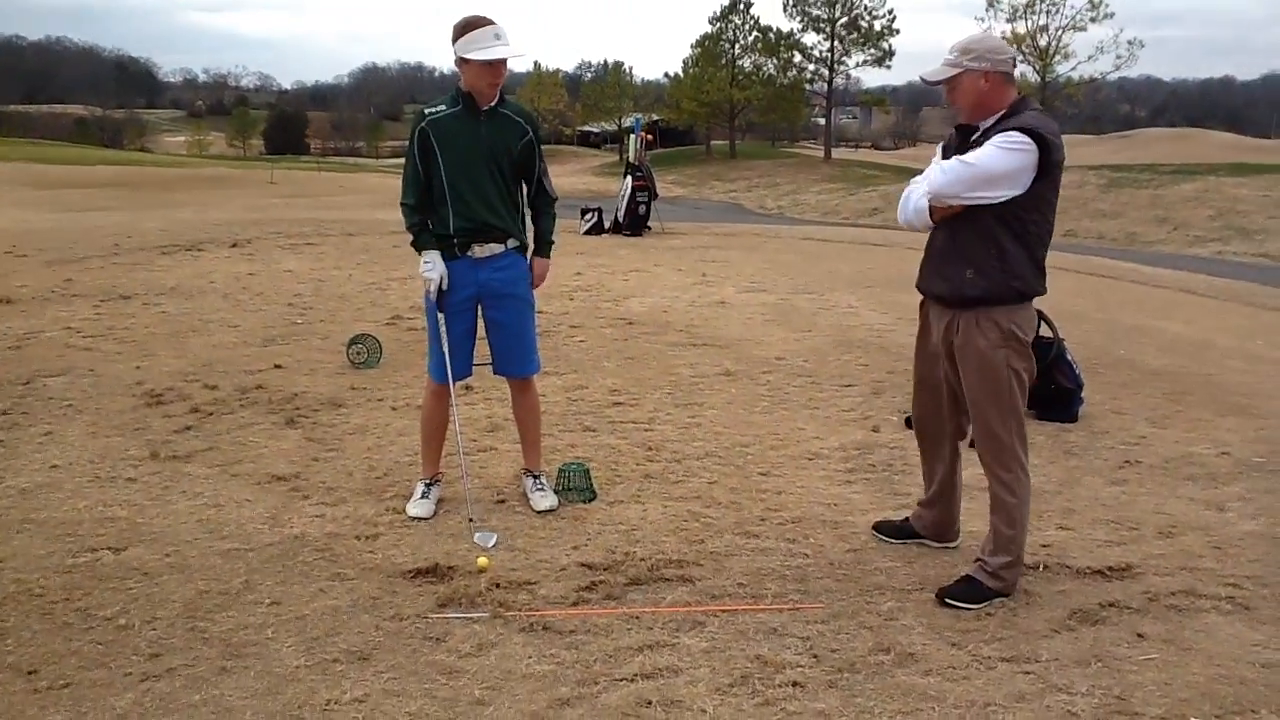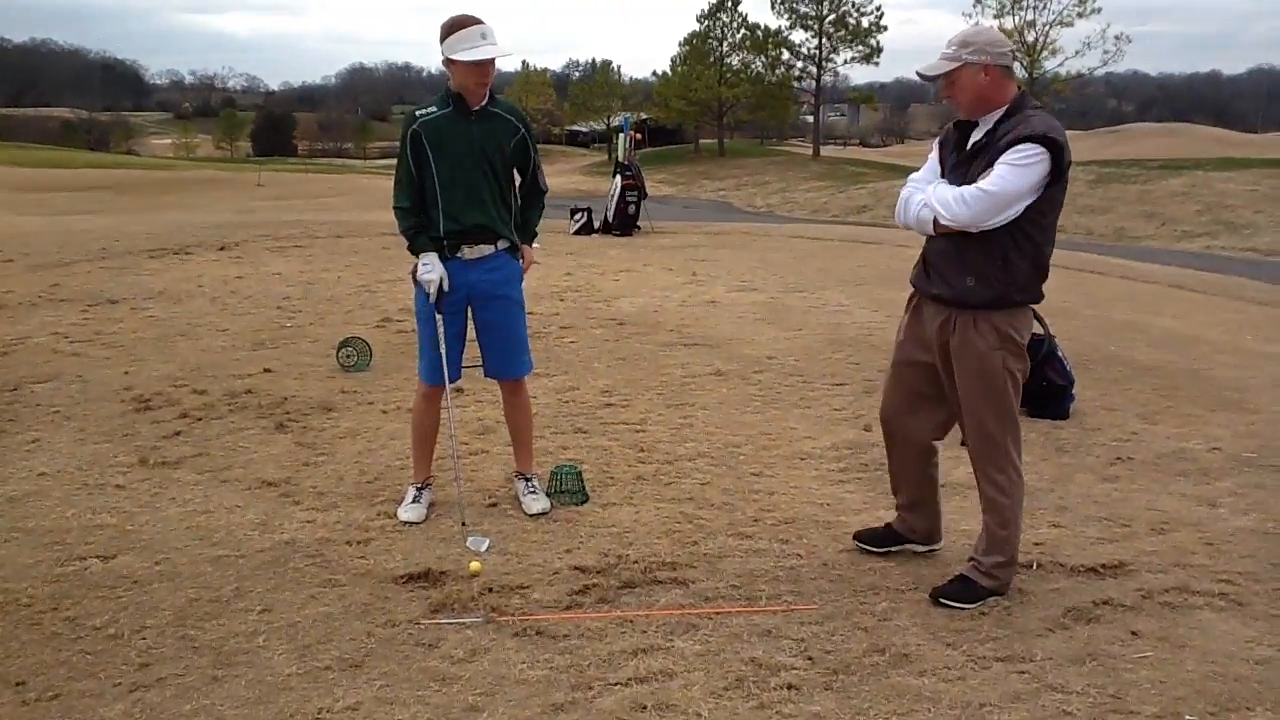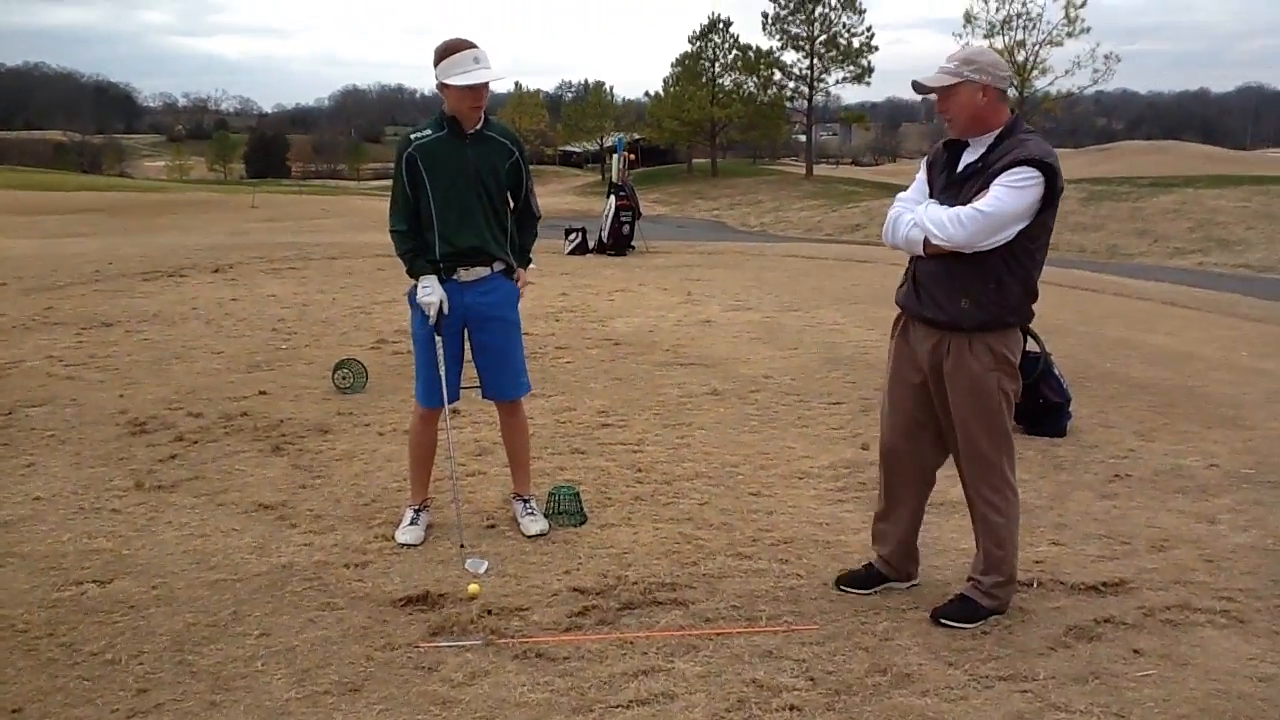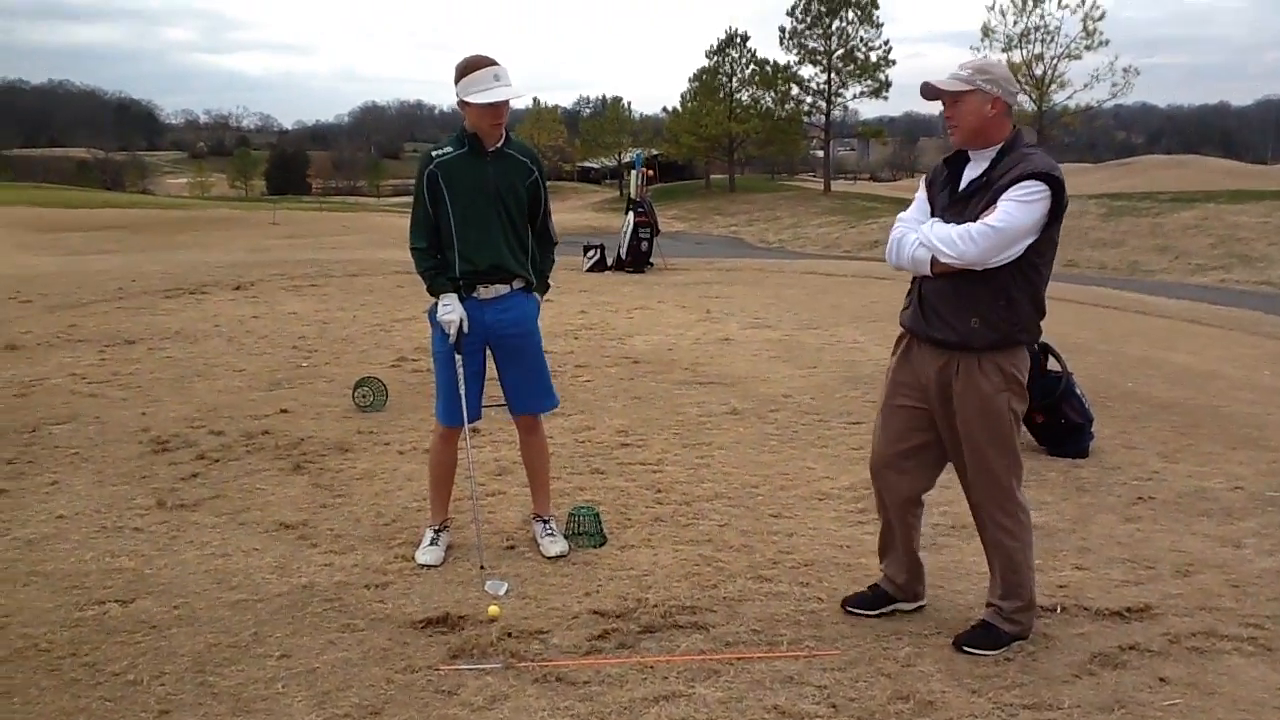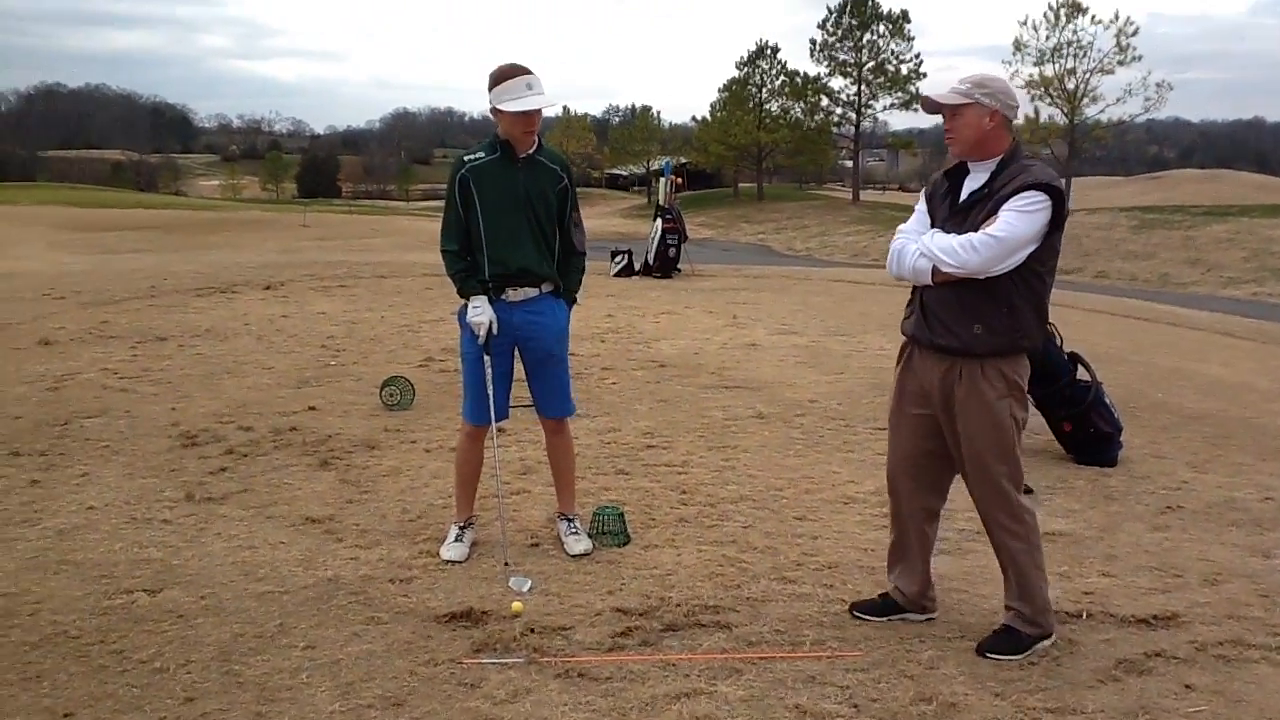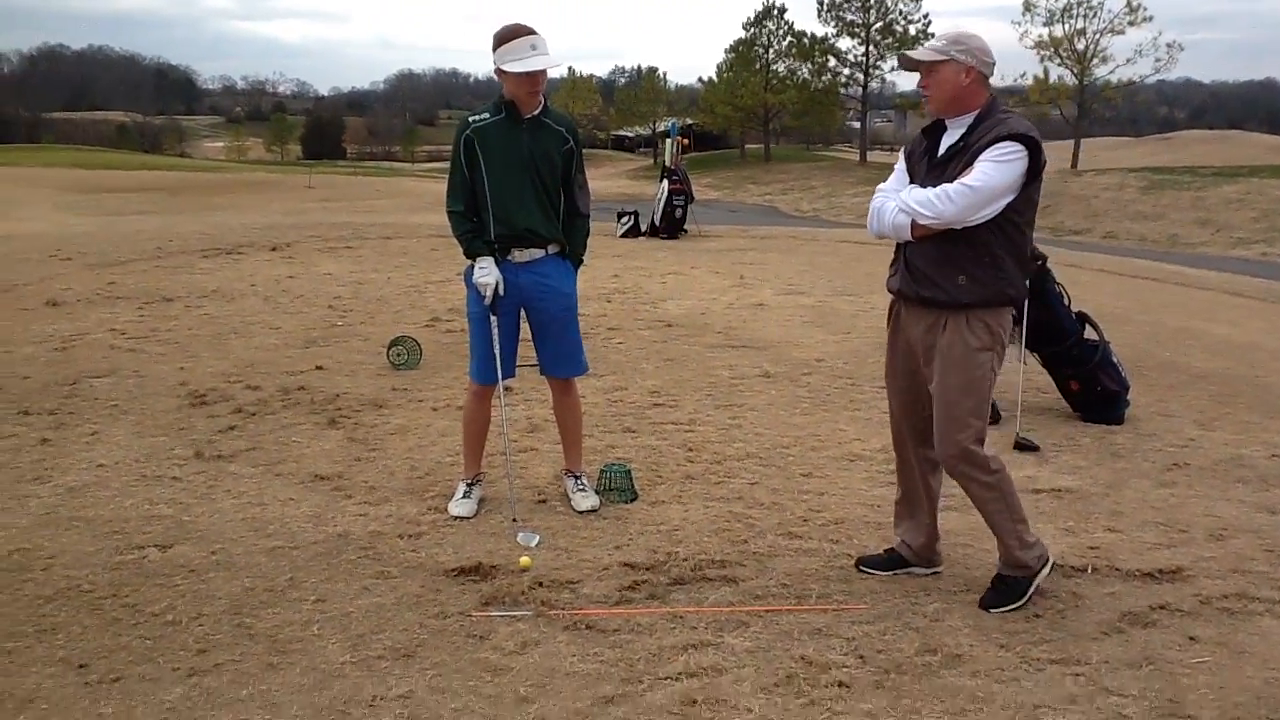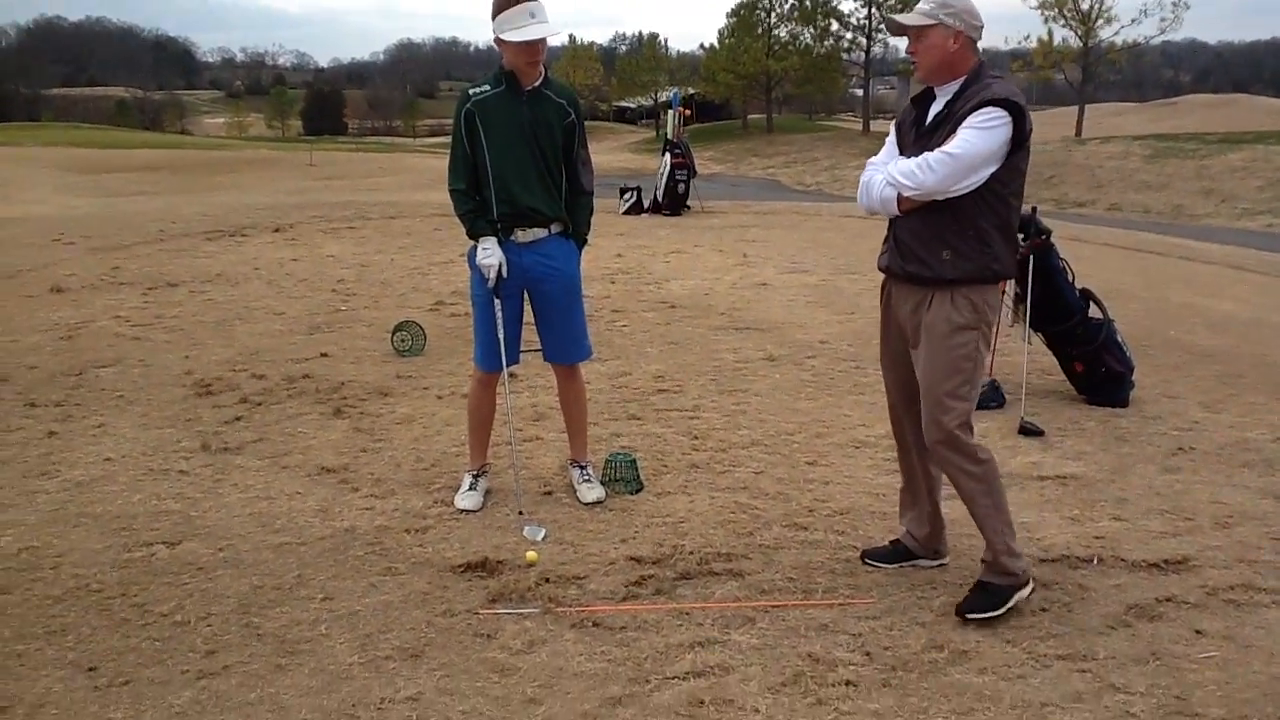
dt=0.2s
person 1, frame 1
left shoulder: (1027, 139)
right shoulder: (967, 137)
left elbow: (942, 182)
right elbow: (910, 206)
left wrist: (942, 192)
right wrist: (938, 208)
left hip: (993, 317)
right hip: (941, 305)
left knee: (999, 443)
right knee: (934, 422)
left ankle: (1000, 568)
right ankle: (935, 520)
person 1, frame 2
left shoulder: (1036, 142)
right shoulder: (958, 134)
left elbow: (968, 207)
right elbow: (909, 205)
left wrist: (936, 199)
right wrist: (946, 213)
left hip: (990, 318)
right hip: (931, 303)
left knee: (991, 445)
right knee: (902, 417)
left ankle: (994, 567)
right ankle: (917, 524)
person 1, frame 3
left shoulder: (1029, 165)
right shoulder: (944, 156)
left elbow: (964, 229)
right elbow: (895, 226)
left wrist: (925, 216)
right wrist: (942, 234)
left hip: (980, 339)
right hip: (916, 325)
left knee: (985, 467)
right knee: (901, 451)
left ankle: (992, 586)
right ankle: (893, 561)
person 1, frame 4
left shoulder: (1034, 179)
right shoulder: (944, 173)
left elbow: (974, 245)
right elbow: (898, 246)
left wrist: (929, 236)
right wrist: (949, 252)
left hip: (986, 360)
right hip: (919, 346)
left knee: (994, 491)
right knee: (892, 466)
left ankle: (1012, 613)
right ankle: (900, 582)
person 1, frame 5
left shoulder: (1034, 189)
right shoulder: (944, 186)
left elbow: (977, 254)
right elbow: (899, 258)
left wrist: (931, 248)
right wrist: (955, 261)
left hip: (988, 367)
right hip: (922, 354)
left knee: (999, 495)
right knee: (908, 478)
left ankle: (1031, 617)
right ankle: (911, 592)
person 1, frame 6
left shoulder: (1010, 141)
right shoulder: (924, 144)
left elbow: (950, 205)
right elbow: (880, 216)
left wrist: (911, 203)
right wrist: (930, 218)
left hip: (971, 318)
right hip: (910, 308)
left knee: (959, 444)
right knee: (911, 436)
left ankle: (1024, 556)
right ankle: (917, 545)
person 1, frame 7
left shoulder: (996, 108)
right shoulder: (915, 113)
left elbow: (929, 176)
right elbow: (870, 190)
left wrist: (899, 177)
right wrist: (913, 191)
left hip: (960, 293)
right hip: (901, 284)
left knee: (946, 428)
right knee: (908, 422)
left ankle: (1006, 565)
right ankle: (923, 536)
person 2, frame 1
left shoulder: (520, 122)
right shoulder: (431, 123)
left elbow: (540, 189)
right elbow: (414, 196)
left wrist: (542, 248)
right wrist: (427, 251)
left hip: (508, 263)
right hip: (452, 265)
left knee: (521, 376)
right knee: (440, 380)
left ankle: (533, 473)
right ankle: (429, 479)
person 2, frame 2
left shoulder: (510, 121)
right shoulder: (422, 124)
left elbow: (533, 184)
right elbow: (406, 200)
left wrist: (526, 239)
right wrist: (424, 253)
left hip: (499, 265)
right hip: (442, 267)
left knee: (513, 378)
right knee: (432, 383)
left ankle: (525, 475)
right ankle: (420, 482)
person 2, frame 3
left shoulder: (505, 144)
right shoulder: (416, 148)
left elbow: (526, 209)
right elbow: (402, 224)
left wrist: (520, 262)
right wrist: (423, 276)
left hip: (494, 286)
right hip: (438, 289)
left knee: (509, 398)
right knee: (428, 405)
left ankle: (523, 497)
right ankle: (417, 505)
person 2, frame 4
left shoulder: (525, 162)
right shoulder: (437, 165)
left elbow: (543, 232)
right elbow: (421, 241)
left wrist: (538, 286)
right wrist: (443, 294)
left hip: (515, 303)
right hip: (458, 306)
left knee: (529, 415)
right knee: (449, 424)
left ankle: (543, 517)
right ankle: (437, 525)
person 2, frame 5
left shoulder: (556, 169)
right shoulder: (469, 170)
left elbow: (572, 242)
right elbow: (453, 244)
left wrist: (566, 300)
right wrist: (474, 297)
left hip: (544, 306)
right hip: (488, 308)
left knee: (556, 418)
right knee: (475, 422)
left ankle: (568, 516)
right ankle: (463, 522)
person 2, frame 6
left shoulder: (562, 130)
right shoulder: (475, 131)
left elbow: (577, 204)
right elbow: (459, 205)
left wrist: (571, 263)
right wrist: (480, 258)
left hip: (550, 268)
right hip: (494, 268)
left knee: (563, 378)
right knee: (483, 381)
left ankle: (574, 474)
right ankle: (470, 479)
person 2, frame 7
left shoulder: (564, 104)
right shoulder: (475, 105)
left elbow: (580, 182)
right elbow: (461, 183)
left wrist: (574, 242)
right wrist: (483, 238)
left hip: (554, 247)
right hip: (496, 248)
left knee: (568, 360)
right knee: (488, 366)
left ankle: (579, 461)
right ankle: (476, 468)
